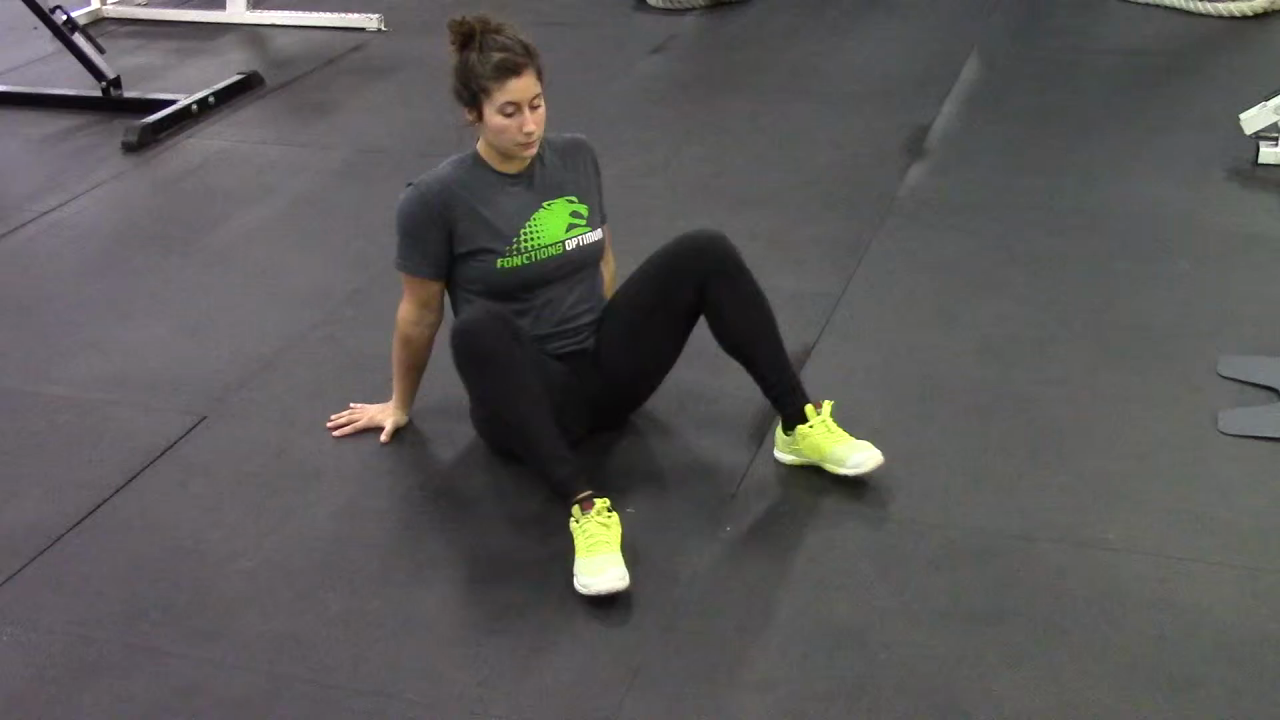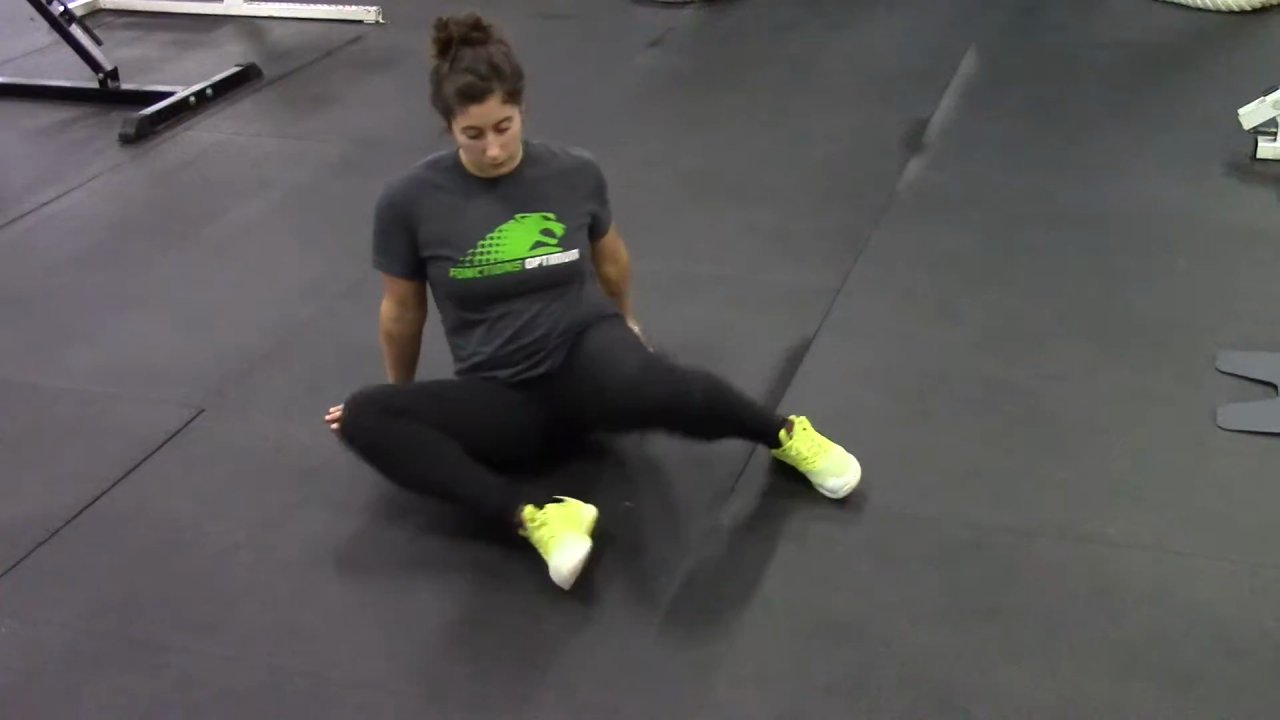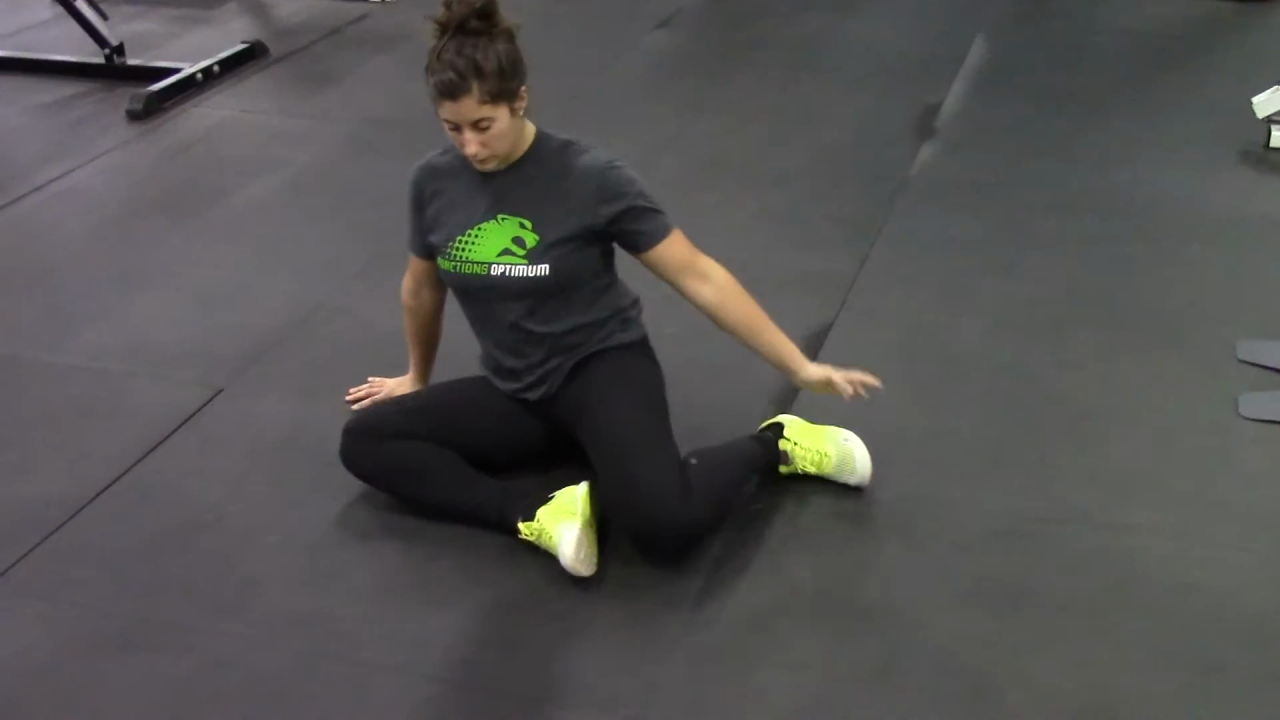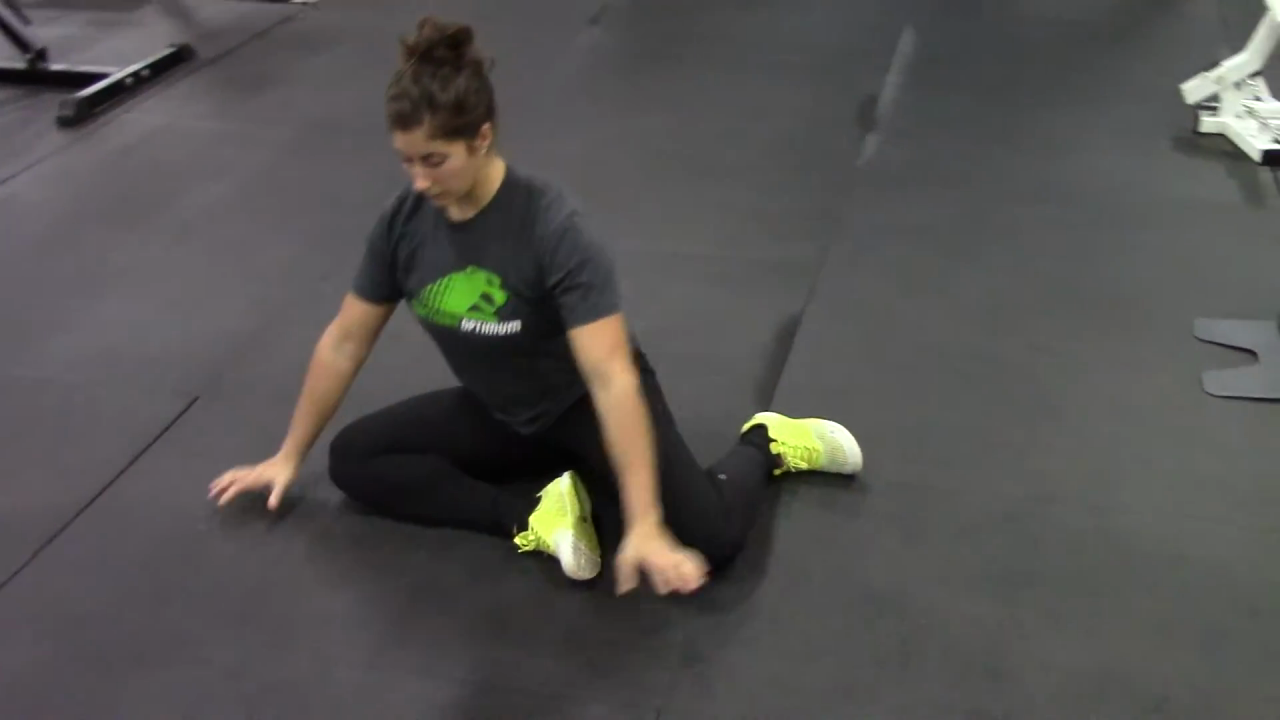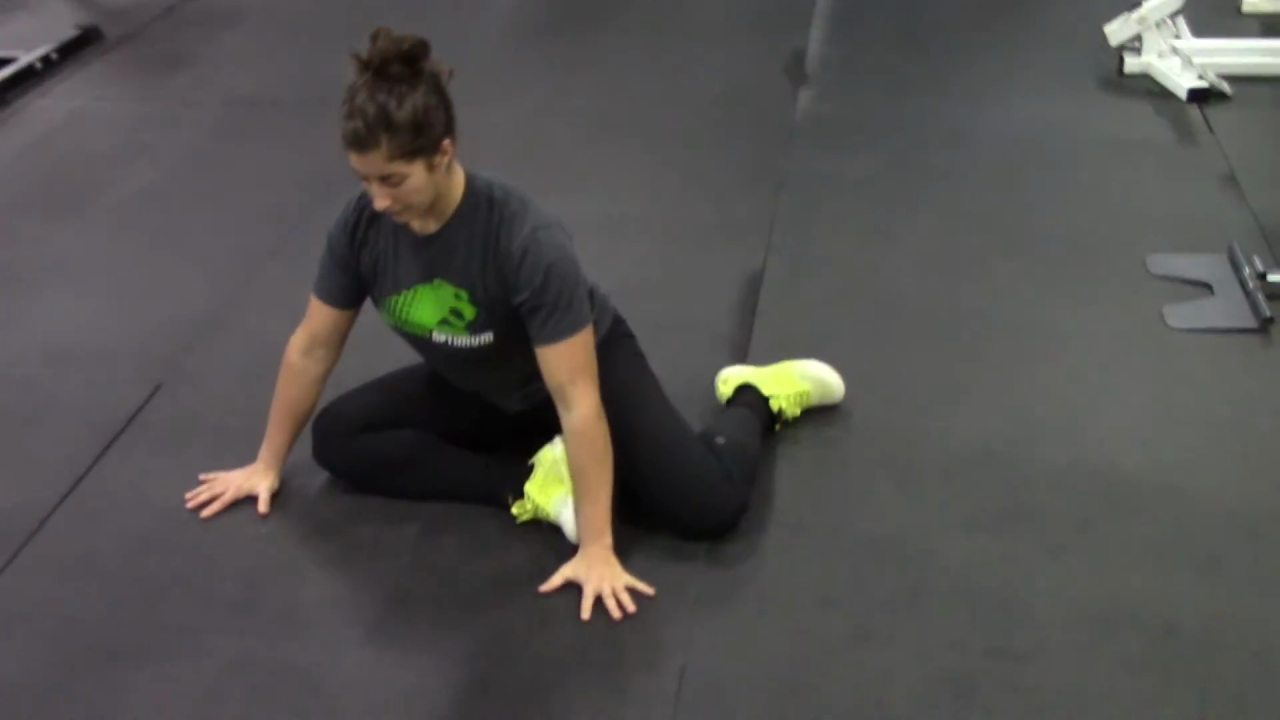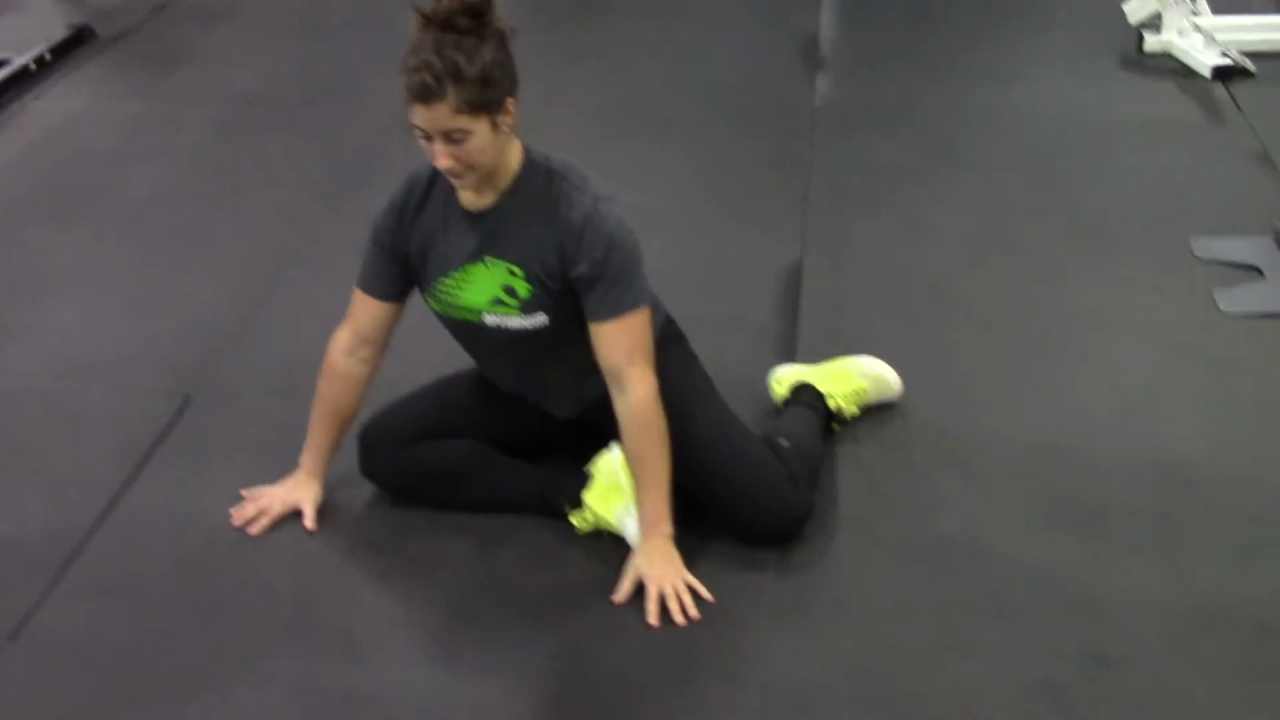
dt=0.5s
person 1, frame 1
left shoulder: (576, 156)
right shoulder: (437, 199)
right elbow: (419, 313)
right wrist: (400, 404)
left hip: (608, 369)
right hip: (528, 393)
left knee: (705, 252)
right knee: (479, 329)
left ankle: (801, 426)
right ankle: (585, 507)
person 1, frame 2
left shoulder: (574, 172)
right shoulder: (410, 200)
right elbow: (401, 311)
left wrist: (624, 317)
right wrist: (399, 395)
left hip: (584, 367)
right hip: (502, 401)
left knee: (651, 392)
right knee: (361, 419)
left ankle: (784, 434)
right ankle: (534, 516)
person 1, frame 3
left shoulder: (591, 179)
right shoulder: (434, 180)
left elbow: (697, 275)
right elbow: (421, 287)
left wrist: (799, 366)
right wrist: (416, 376)
left hip: (601, 366)
right hip: (515, 393)
left knee: (664, 522)
right knee: (364, 441)
left ankle: (775, 445)
right ankle: (539, 510)
person 1, frame 4
left shoulder: (555, 231)
right shoulder: (404, 221)
left elbow: (612, 379)
right elbow: (345, 342)
left wrist: (647, 524)
right wrist: (288, 456)
left hip: (583, 404)
right hip: (498, 415)
left knee: (706, 542)
right knee: (352, 459)
left ankle: (762, 446)
right ankle: (532, 515)
person 1, frame 5
left shoulder: (527, 241)
right shoulder: (362, 224)
left elbow: (576, 402)
right elbow: (311, 348)
left wrist: (597, 548)
right wrist: (268, 462)
left hip: (585, 365)
right hip: (474, 391)
left knee: (708, 506)
right knee: (336, 437)
left ankle: (755, 397)
right ankle: (530, 481)
person 1, frame 6
left shoulder: (583, 217)
right shoulder: (411, 208)
left elbow: (631, 383)
right elbow: (355, 346)
left wrist: (656, 540)
right wrist: (309, 473)
left hip: (635, 367)
right hip: (523, 394)
left knee: (771, 510)
right knee: (383, 451)
left ankle: (812, 396)
right ankle: (586, 490)
